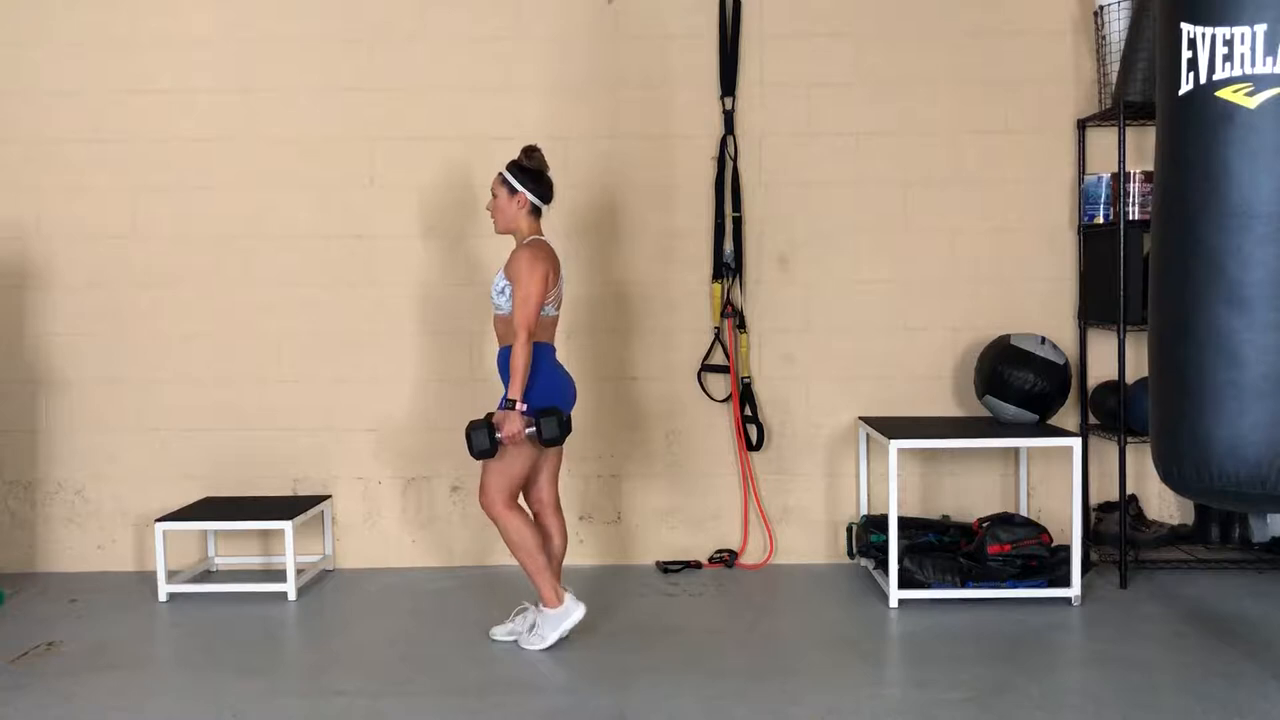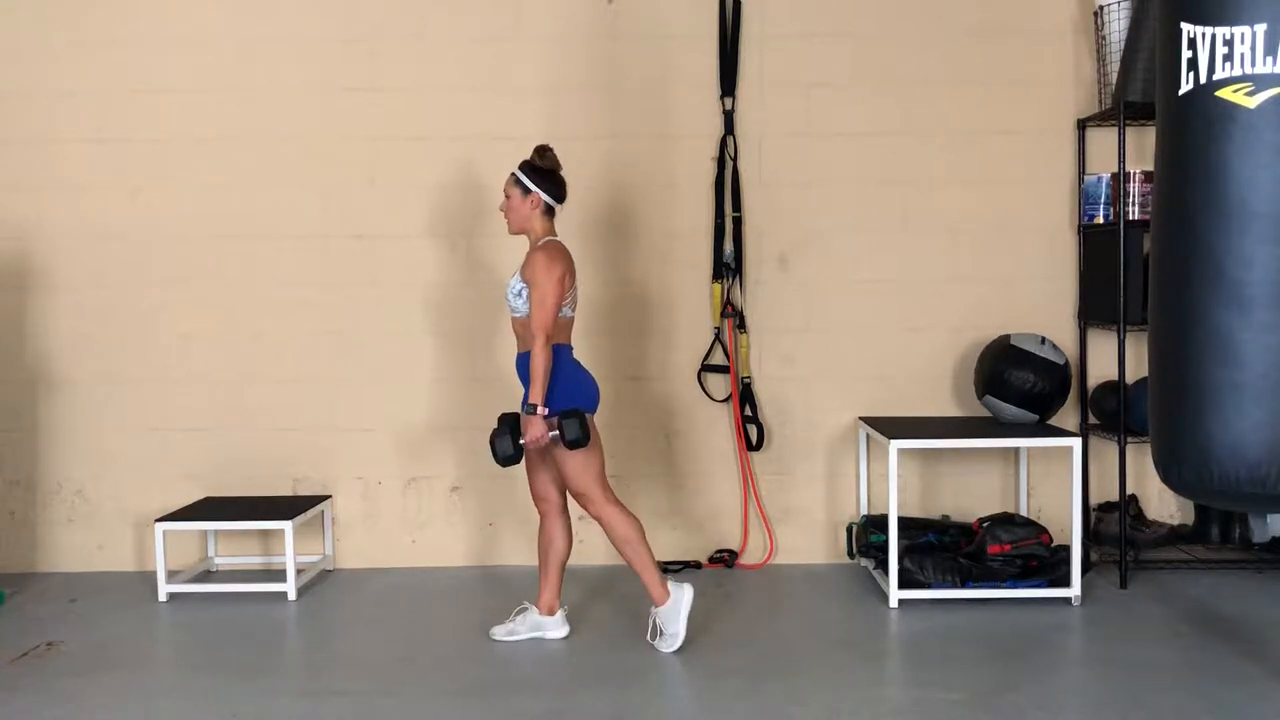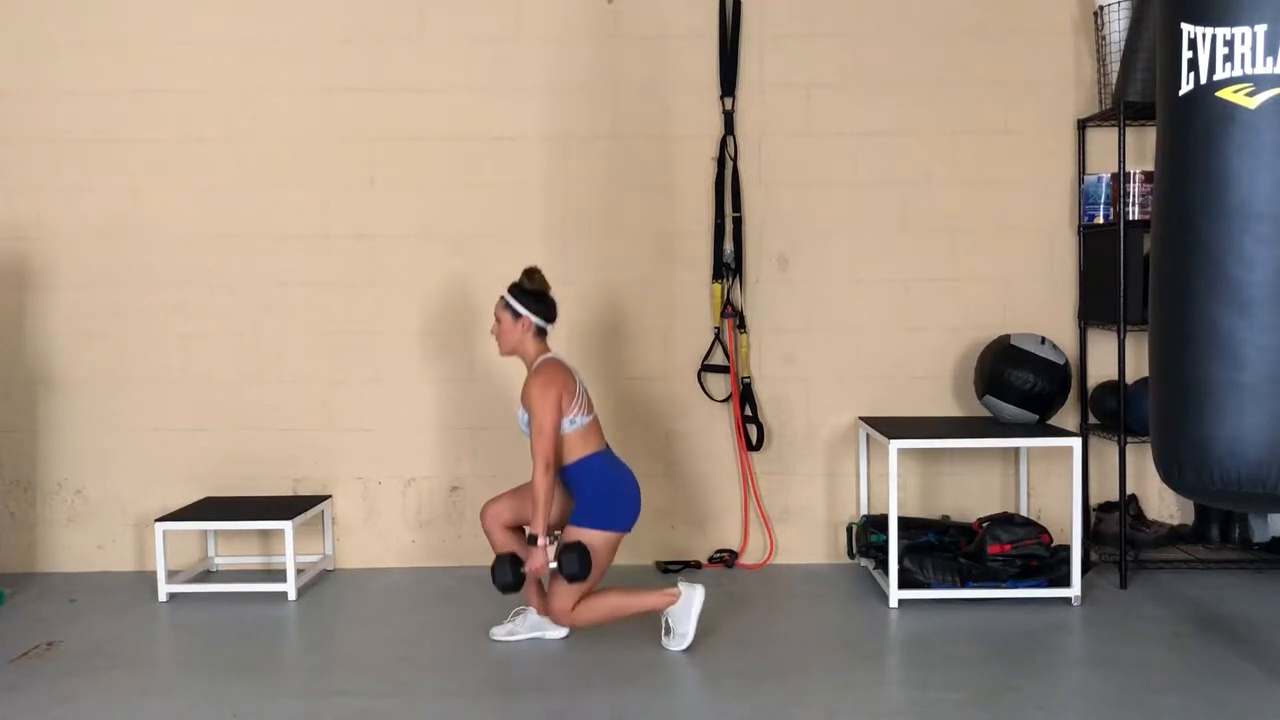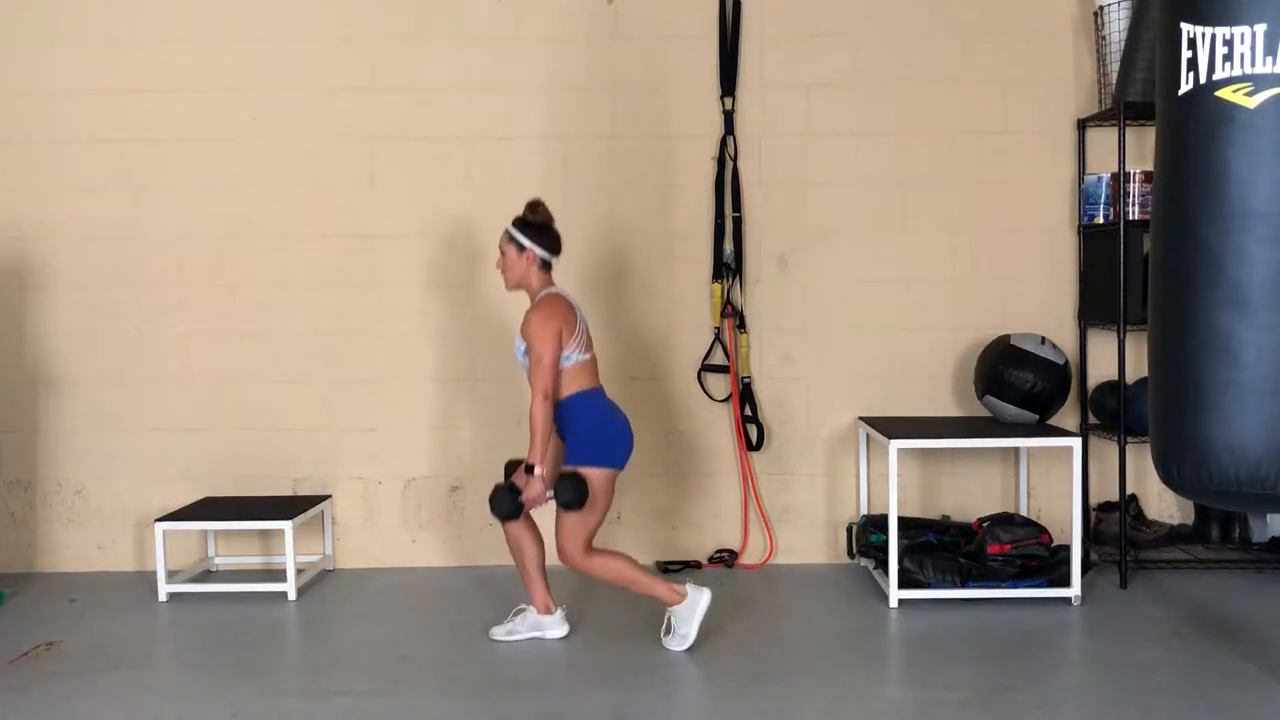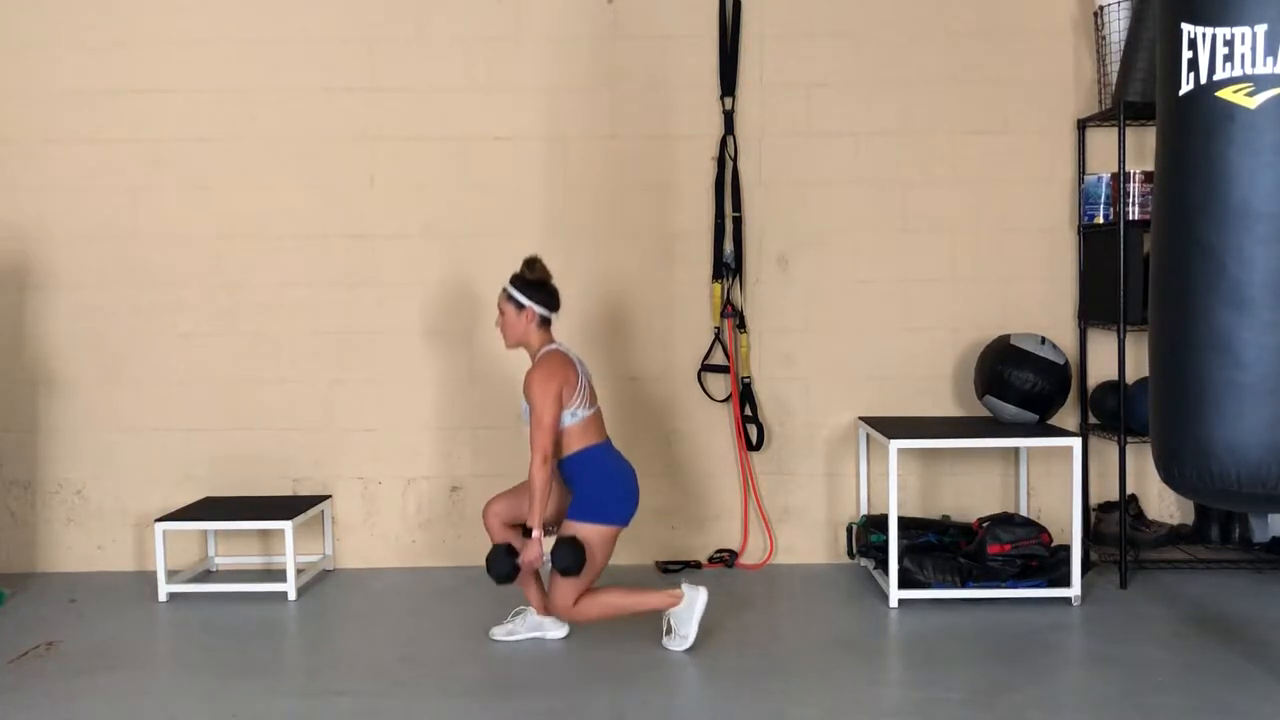
dt=1s
person 1, frame 1
left shoulder: (528, 254)
right shoulder: (537, 253)
left elbow: (523, 336)
left wrist: (513, 405)
left hip: (534, 385)
right hip: (541, 383)
left knee: (497, 498)
right knee: (542, 501)
left ankle: (556, 603)
right ankle: (548, 608)
person 1, frame 2
left shoulder: (544, 256)
right shoulder: (547, 254)
left elbow: (542, 338)
left wrist: (535, 409)
right wrist: (536, 406)
left hip: (558, 387)
right hip: (551, 386)
left knee: (596, 499)
right knee: (548, 503)
left ankle: (665, 597)
right ankle: (547, 612)
person 1, frame 3
left shoulder: (541, 381)
right shoulder: (550, 368)
left elbow: (544, 466)
right elbow: (553, 460)
left wrist: (538, 540)
right wrist: (540, 530)
left hip: (603, 492)
right hip: (588, 484)
left knee: (564, 610)
right knee: (494, 515)
left ankle: (676, 598)
right ankle: (540, 614)
person 1, frame 4
left shoulder: (542, 313)
right shoulder: (556, 304)
left elbow: (542, 396)
left wrist: (535, 469)
right wrist: (541, 463)
left hip: (593, 433)
right hip: (583, 427)
left knee: (575, 552)
left ankle: (682, 598)
right ankle: (543, 613)
person 1, frame 5
left shoulder: (543, 373)
right shoulder: (559, 358)
left elbow: (542, 458)
left wrist: (535, 535)
right wrist: (536, 527)
left hip: (600, 486)
right hip: (590, 478)
left knee: (567, 603)
right knee: (496, 514)
left ankle: (679, 600)
right ankle: (541, 615)
